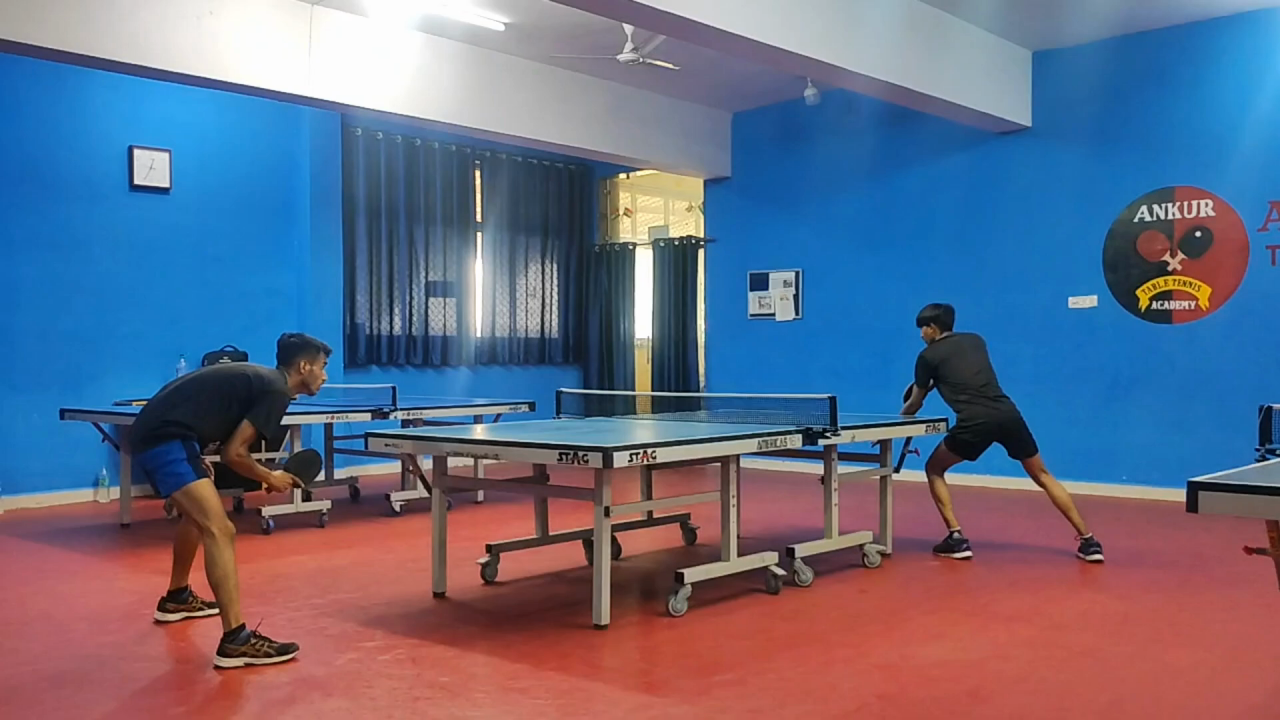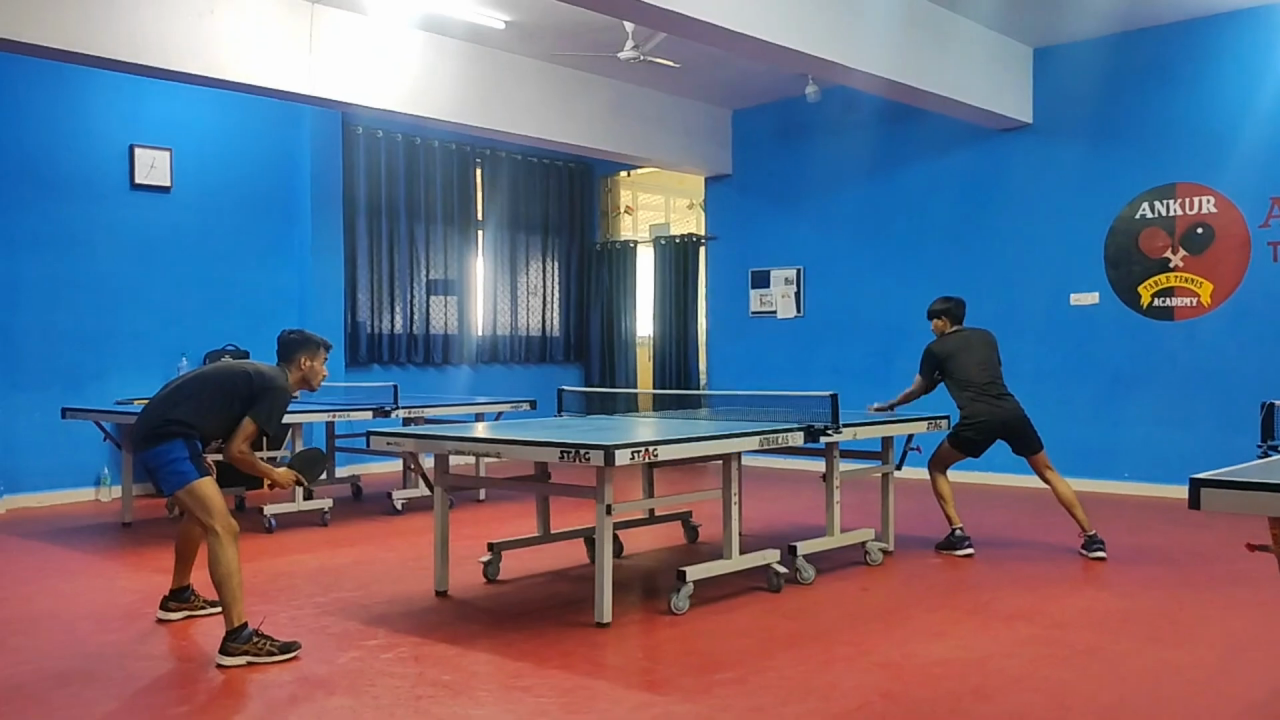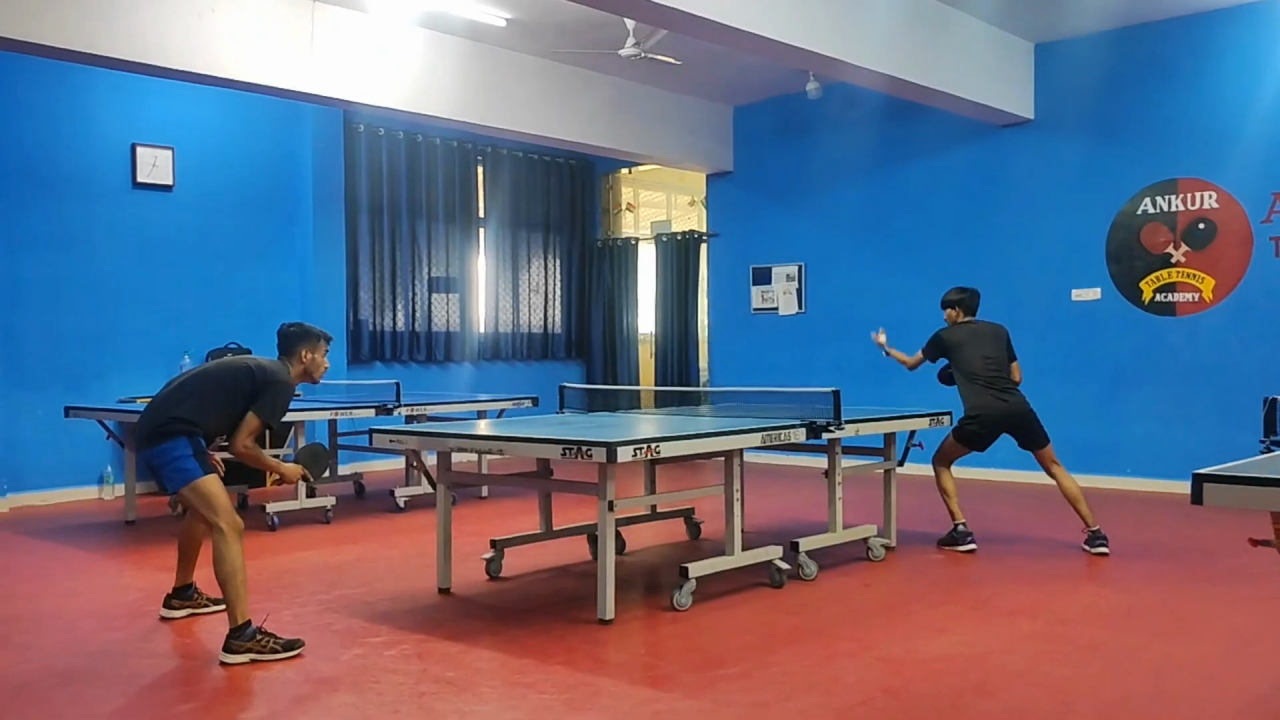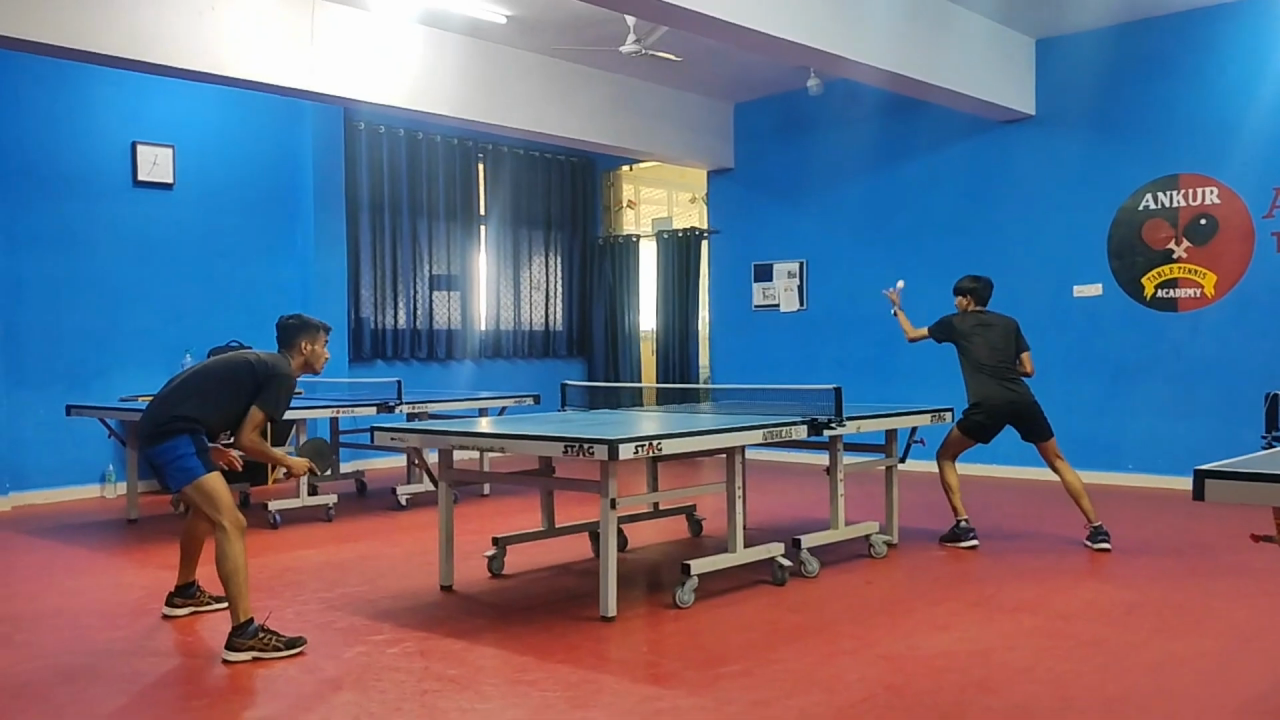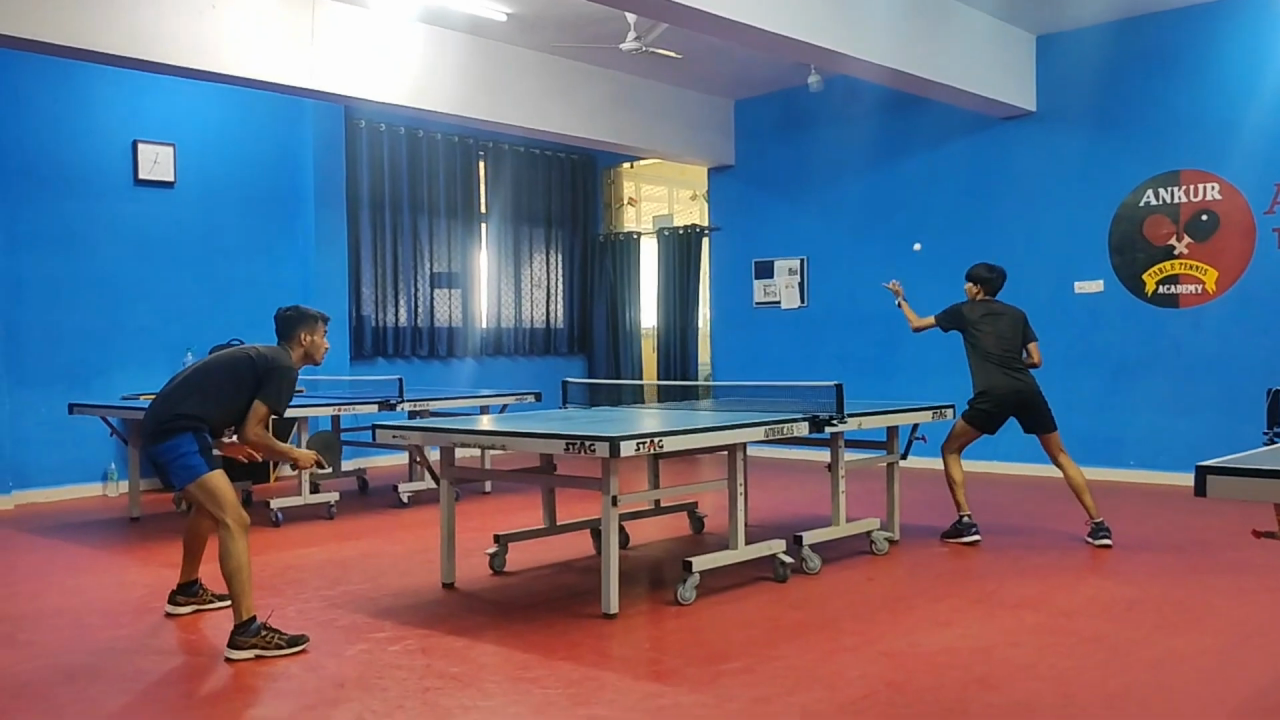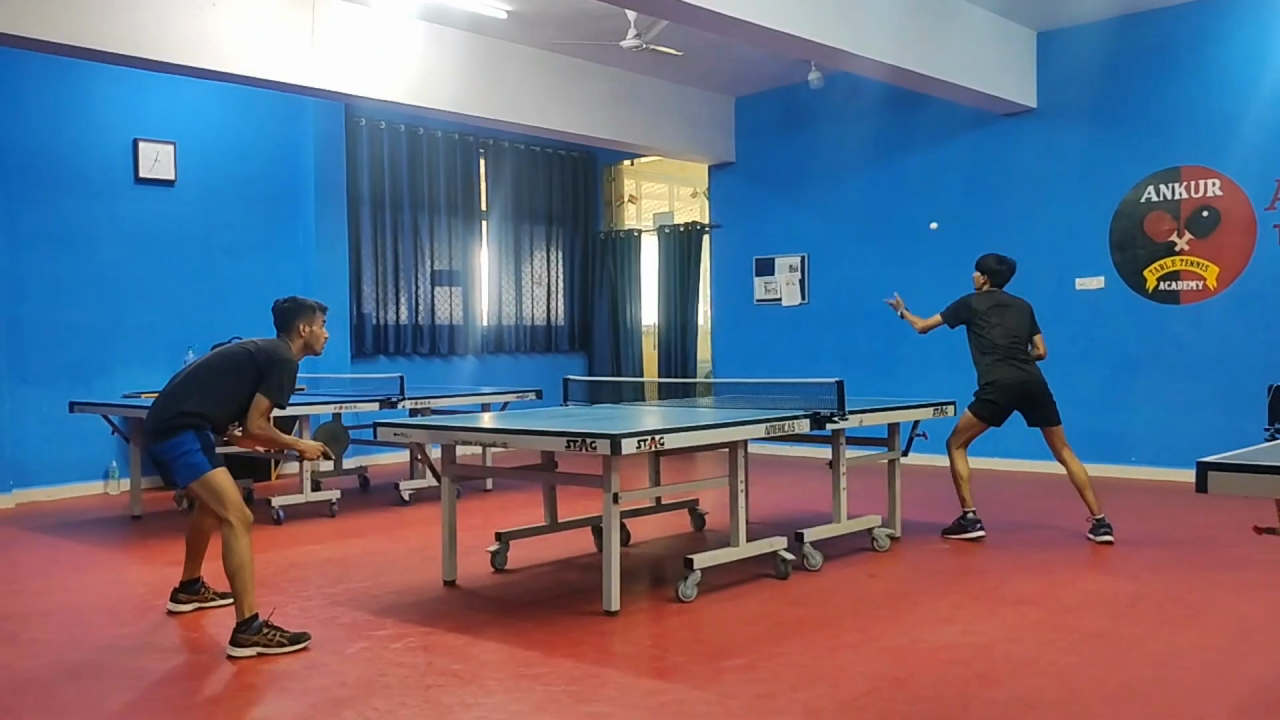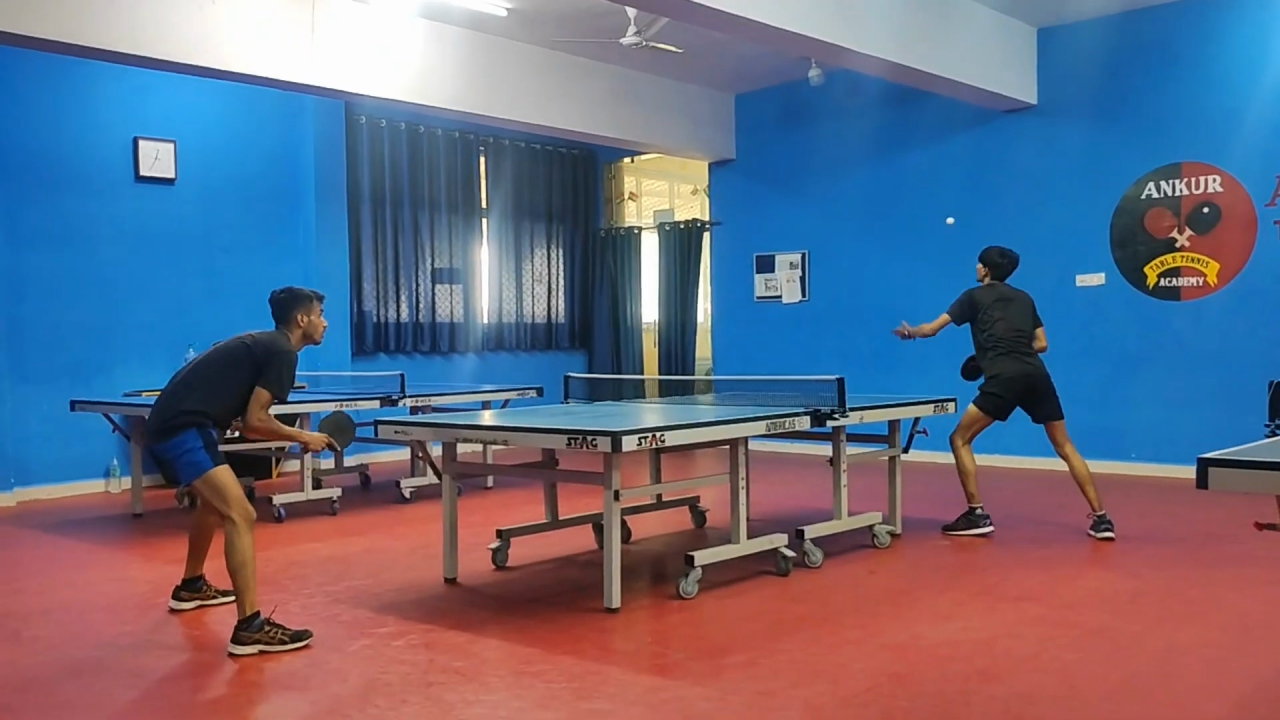
dt=0.1s
person 1, frame 1
left shoulder: (258, 378)
right shoulder: (276, 391)
right elbow: (233, 453)
left wrist: (195, 459)
right wrist: (270, 478)
left hip: (151, 434)
right hip: (165, 440)
left knee: (199, 511)
right knee: (219, 529)
left ankle: (177, 597)
right ankle: (235, 641)
person 1, frame 2
left shoulder: (259, 375)
right shoulder: (277, 388)
right elbow: (235, 450)
left wrist: (198, 457)
right wrist: (273, 475)
left hip: (154, 433)
right hip: (167, 439)
left knee: (201, 509)
right knee: (223, 527)
left ankle: (179, 596)
right ankle: (238, 639)
person 1, frame 3
left shoulder: (260, 370)
right shoulder: (280, 382)
right elbow: (240, 445)
left wrist: (202, 454)
right wrist: (280, 469)
left hip: (156, 430)
right hip: (170, 437)
left knee: (204, 508)
right knee: (228, 524)
left ankle: (182, 594)
right ankle: (241, 637)
person 1, frame 4
left shoulder: (260, 364)
right shoulder: (282, 375)
right elbow: (246, 439)
left wrist: (210, 449)
right wrist: (288, 462)
left hip: (159, 429)
right hip: (174, 435)
left knee: (205, 505)
right knee: (230, 522)
left ankle: (184, 592)
right ankle: (243, 634)
person 1, frame 5
left shoulder: (261, 358)
right shoulder: (283, 368)
right elbow: (251, 434)
left wrist: (223, 443)
right wrist: (294, 454)
left hip: (161, 427)
right hip: (177, 433)
left knee: (209, 504)
right knee: (234, 520)
left ankle: (187, 590)
right ankle: (246, 632)
person 1, frame 6
left shoulder: (262, 351)
right shoulder: (283, 360)
right elbow: (255, 426)
left wrist: (234, 435)
right wrist: (300, 446)
left hip: (165, 426)
right hip: (180, 431)
left knee: (211, 502)
right knee: (237, 518)
left ankle: (189, 588)
right ankle: (248, 629)
person 1, frame 7
left shoulder: (261, 344)
right shoulder: (282, 353)
right elbow: (254, 420)
left wrist: (277, 431)
right wrist: (303, 437)
left hip: (170, 423)
right hip: (182, 428)
left knee: (216, 500)
right knee: (240, 515)
left ankle: (191, 586)
right ankle: (249, 628)
person 2, frame 1
left shoulder: (928, 356)
right shoulder: (976, 341)
left elbow: (915, 402)
left hip: (975, 423)
right hip: (1008, 414)
left knee: (934, 469)
right knee: (1043, 477)
left ankle: (957, 538)
right ankle: (1088, 541)
person 2, frame 2
left shoulder: (935, 348)
right shoulder: (986, 337)
left elbow: (919, 390)
left wrist: (889, 406)
left hip: (978, 419)
right hip: (1011, 411)
left knee: (936, 467)
right knee: (1048, 472)
left ankle: (958, 536)
right ankle: (1091, 538)
person 2, frame 3
left shoulder: (946, 336)
right shoulder: (999, 331)
left elbow: (912, 364)
left wrist: (887, 349)
left hip: (983, 414)
right hip: (1018, 408)
left knee: (941, 463)
right knee: (1054, 467)
left ankle: (961, 531)
right ankle: (1094, 533)
person 2, frame 4
left shoulder: (954, 323)
right shoulder: (1010, 323)
left elbow: (912, 335)
right elbow: (1028, 369)
left wrist: (897, 308)
left hip: (987, 404)
right hip: (1023, 399)
left knee: (945, 456)
right knee: (1058, 461)
left ankle: (963, 527)
right ankle: (1097, 529)
person 2, frame 5
left shoulder: (964, 311)
right shoulder: (1017, 314)
left elbow: (917, 324)
right elbow: (1036, 360)
left wrist: (900, 299)
left hip: (993, 394)
right hip: (1028, 390)
left knee: (950, 450)
right knee: (1060, 456)
left ankle: (966, 522)
right ankle: (1098, 525)
person 2, frame 6
left shoulder: (970, 303)
right shoulder: (1023, 306)
left elbow: (922, 327)
right elbow: (1041, 352)
left wrist: (902, 310)
left hip: (999, 385)
right hip: (1033, 382)
left knee: (956, 445)
right knee: (1063, 451)
left ankle: (969, 518)
right ankle: (1099, 521)
person 2, frame 7
left shoulder: (974, 296)
right shoulder: (1024, 299)
left elbow: (933, 329)
right elbow: (1041, 344)
left wrist: (909, 332)
left hip: (1003, 379)
right hip: (1036, 375)
left knee: (960, 440)
right knee: (1065, 447)
left ankle: (977, 514)
right ankle: (1100, 518)
